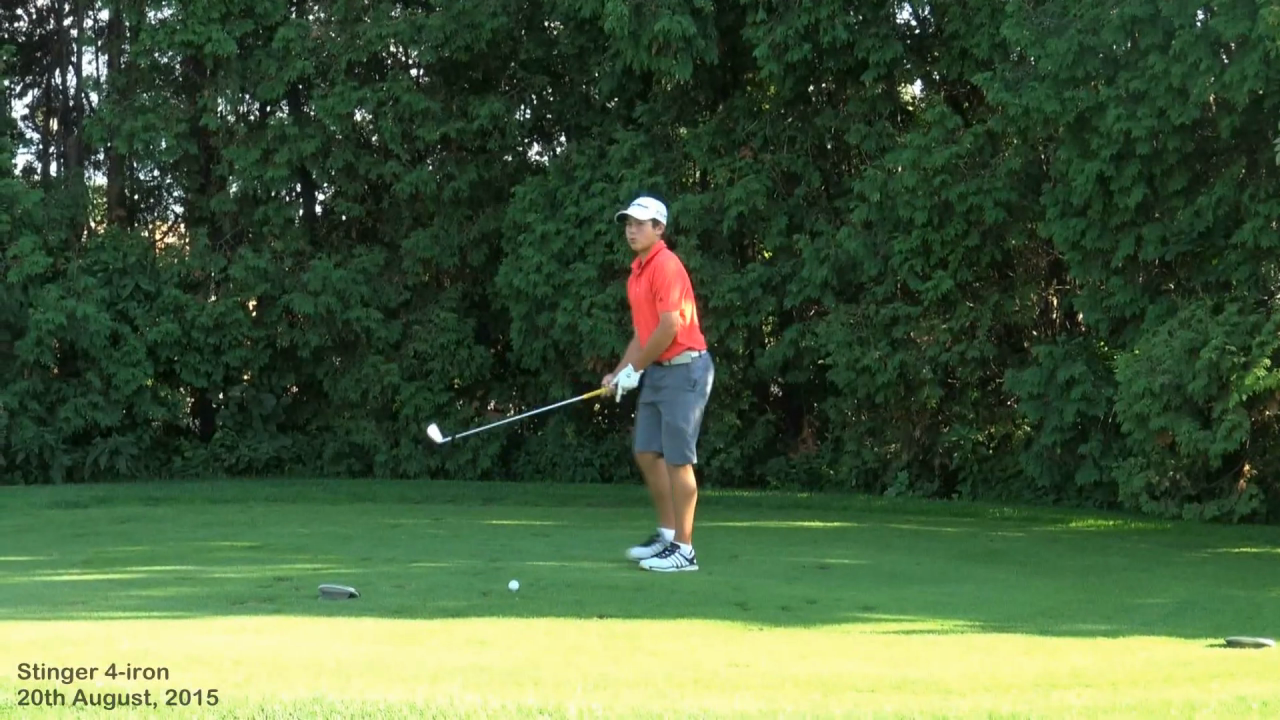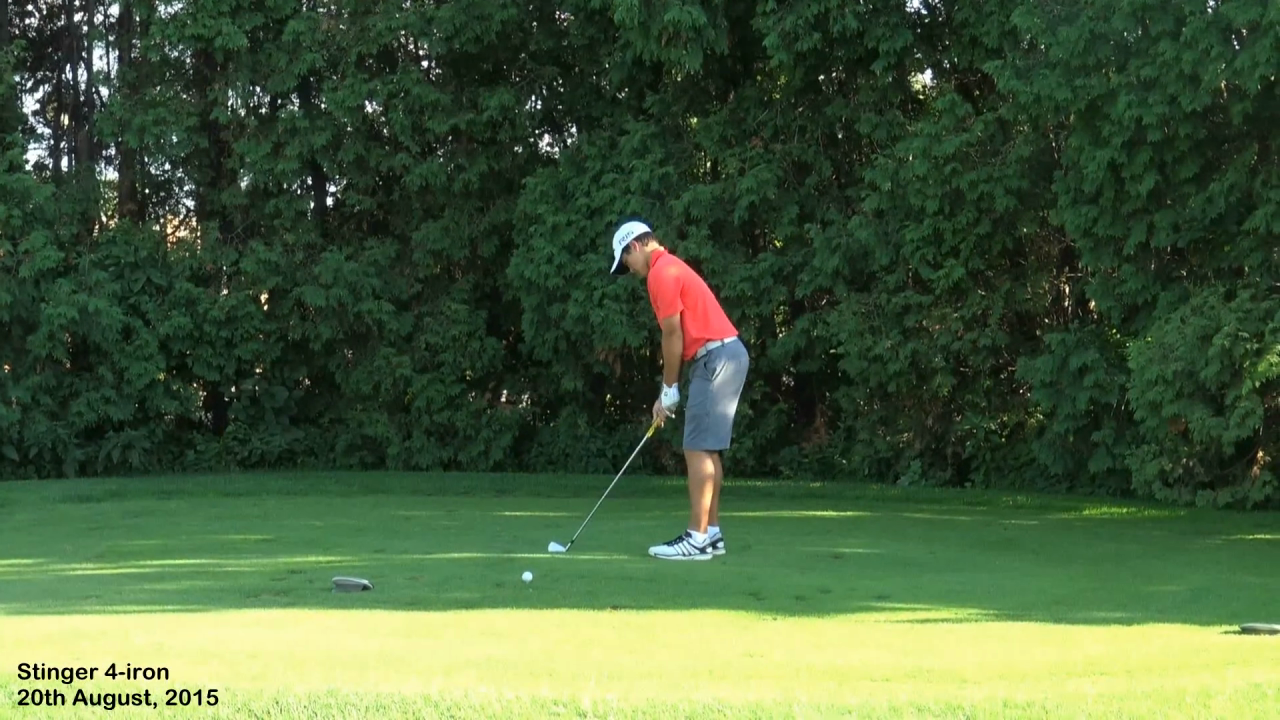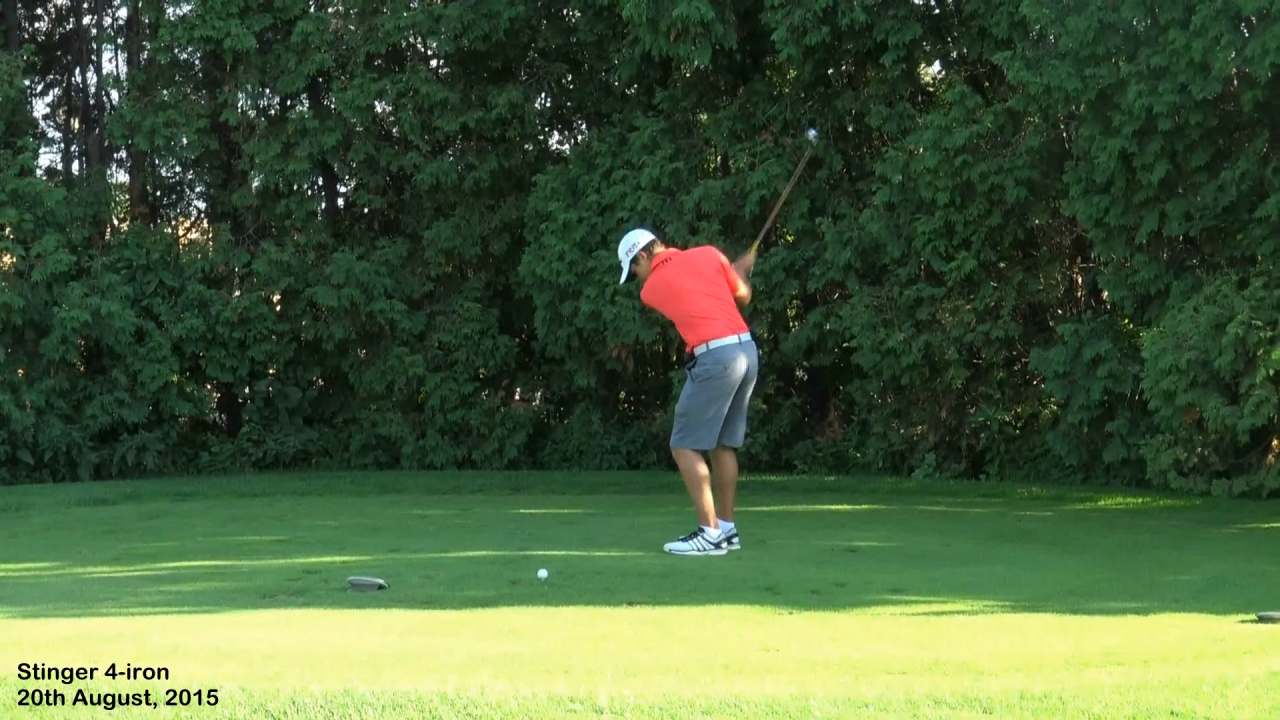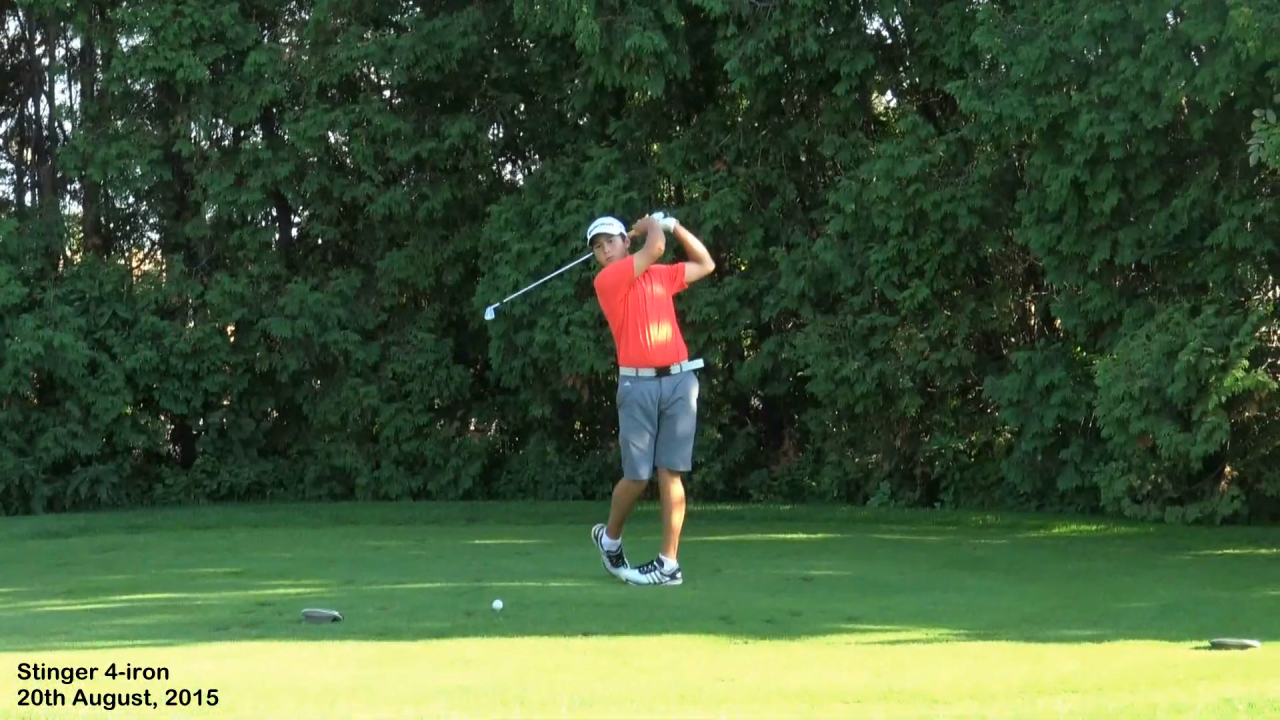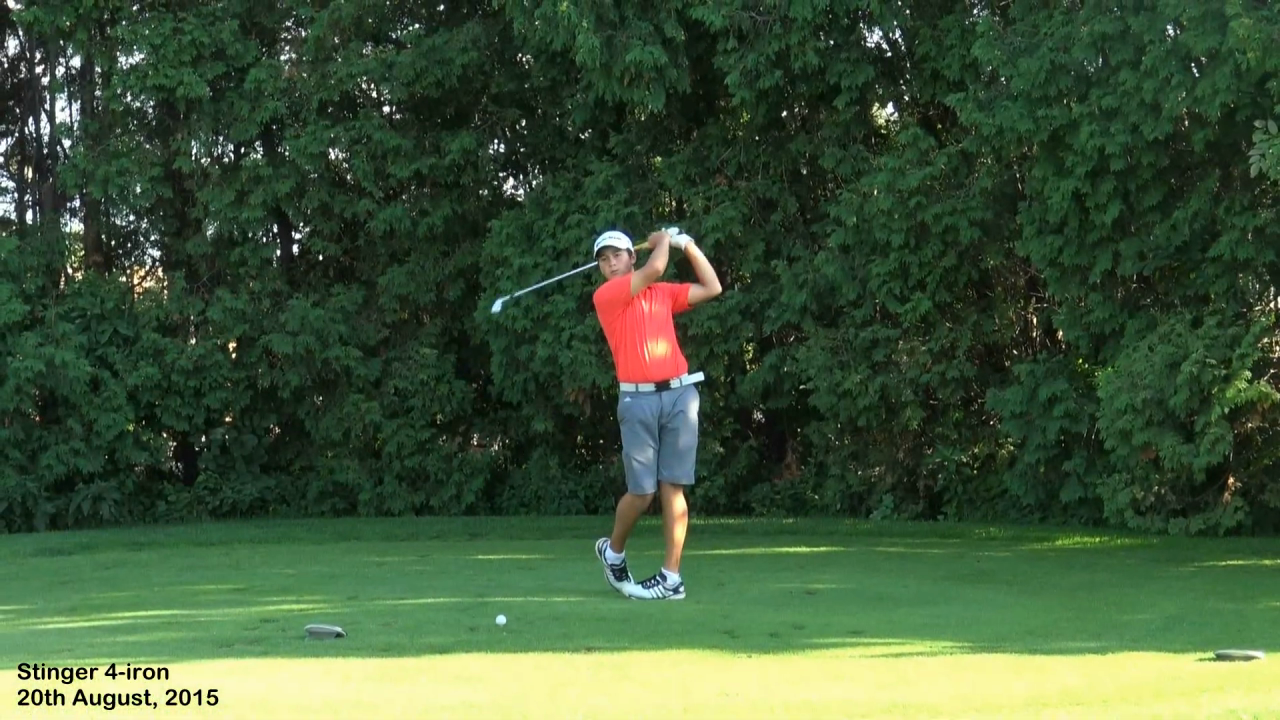
dt=1s
person 1, frame 1
left shoulder: (665, 266)
right shoulder: (636, 273)
left elbow: (670, 328)
left wrist: (633, 369)
right wrist: (620, 372)
left hip: (685, 369)
right hip: (660, 372)
left knee: (677, 459)
right knee: (647, 454)
left ankle: (683, 549)
right ankle: (667, 533)
person 1, frame 2
left shoulder: (661, 272)
right shoulder: (670, 267)
left elbow: (673, 334)
right elbow: (680, 336)
left wrist: (669, 388)
right wrist: (666, 393)
left hip: (717, 358)
right hip: (725, 356)
left knee: (698, 449)
right knee: (708, 449)
left ankle: (697, 538)
right ankle: (710, 532)
person 1, frame 3
left shoulder: (650, 291)
right shoulder: (708, 254)
right elbow: (743, 295)
right wrist: (739, 269)
left hip: (714, 359)
right hip: (745, 351)
left knee: (685, 447)
right knee: (720, 446)
left ankle: (710, 533)
right ankle: (725, 527)
person 1, frame 4
left shoulder: (661, 275)
right shoulder: (606, 281)
left elbow: (706, 264)
right elbow: (655, 248)
left wrist: (673, 224)
right wrist: (653, 227)
left hip: (679, 380)
right hip: (637, 384)
left knee: (670, 472)
right knee: (637, 475)
left ankle: (668, 562)
right ankle: (609, 537)
person 1, frame 5
left shoulder: (664, 292)
right shoulder: (604, 296)
left elbow: (712, 289)
right elbow: (654, 270)
left wrist: (686, 244)
right wrist: (662, 240)
left hip: (679, 394)
right hip: (638, 400)
left knee: (672, 486)
right knee: (642, 491)
left ankle: (671, 576)
right ankle: (613, 551)
